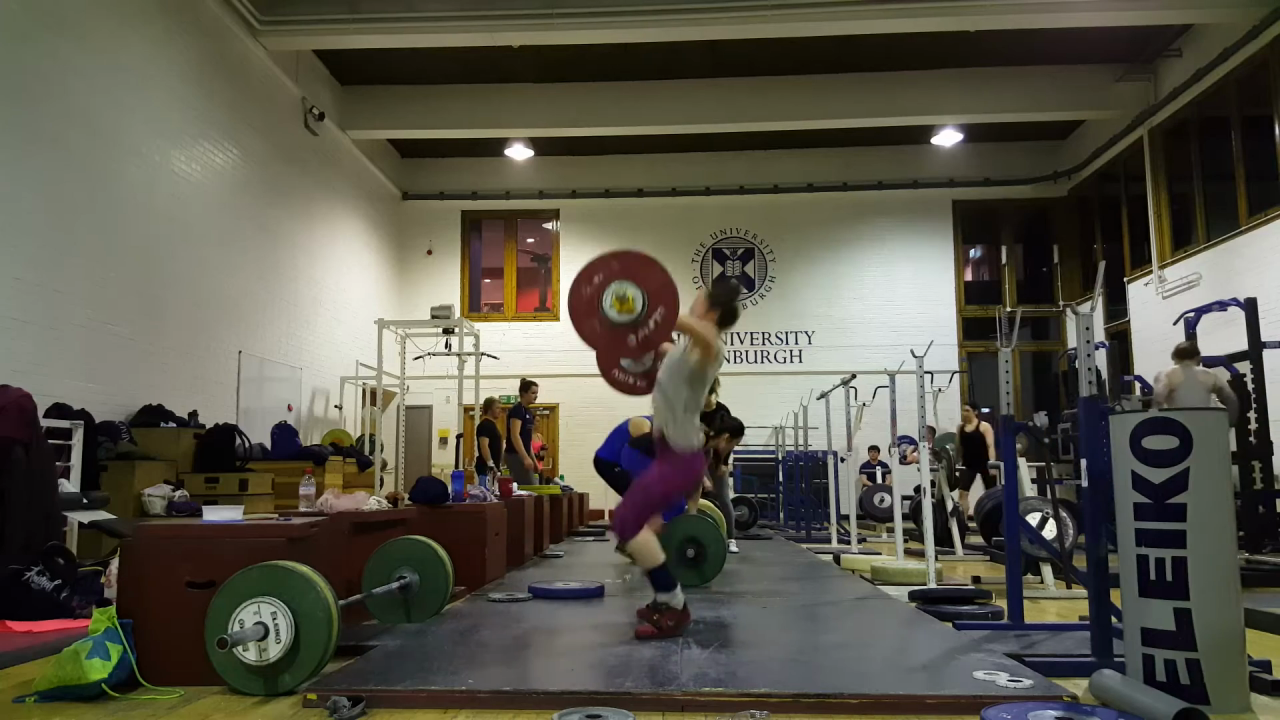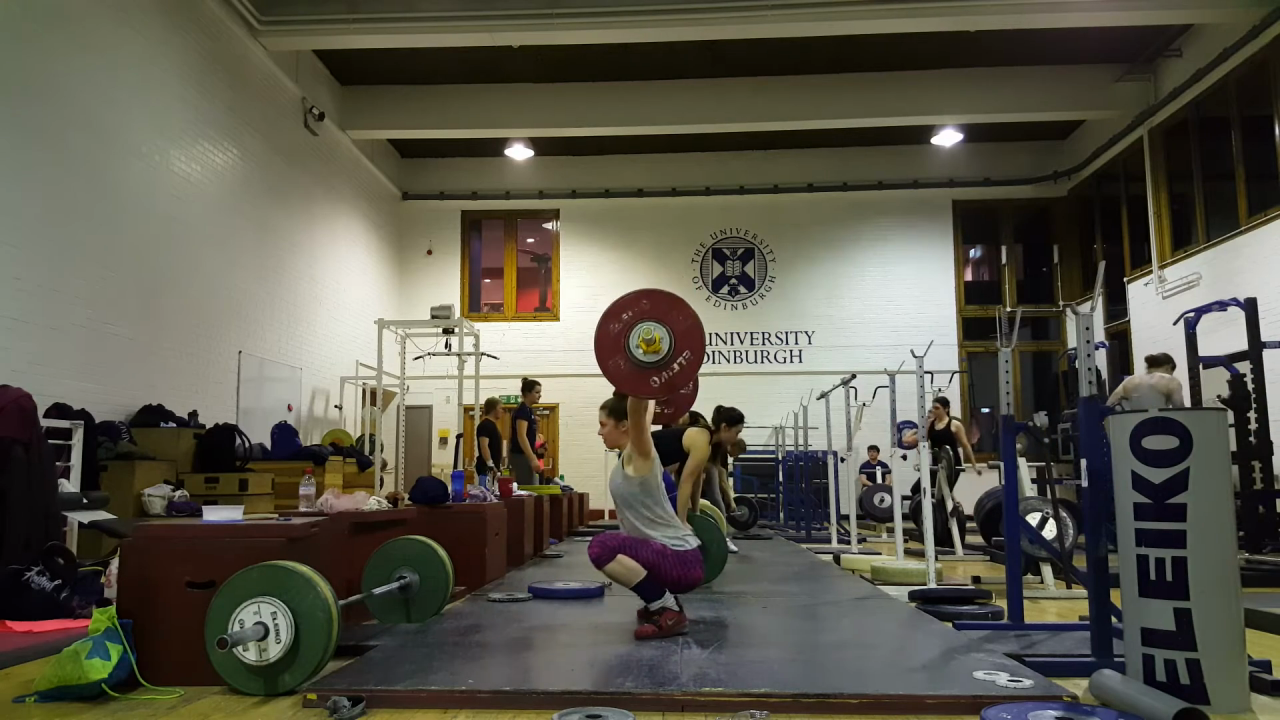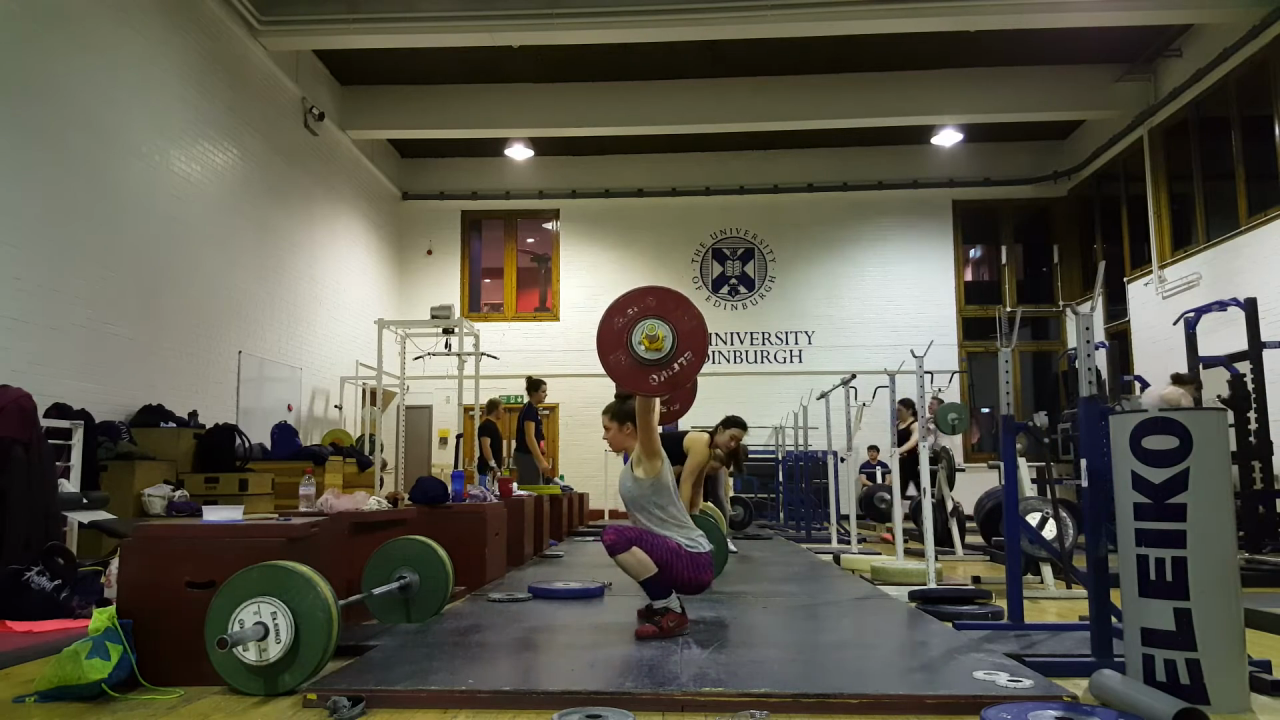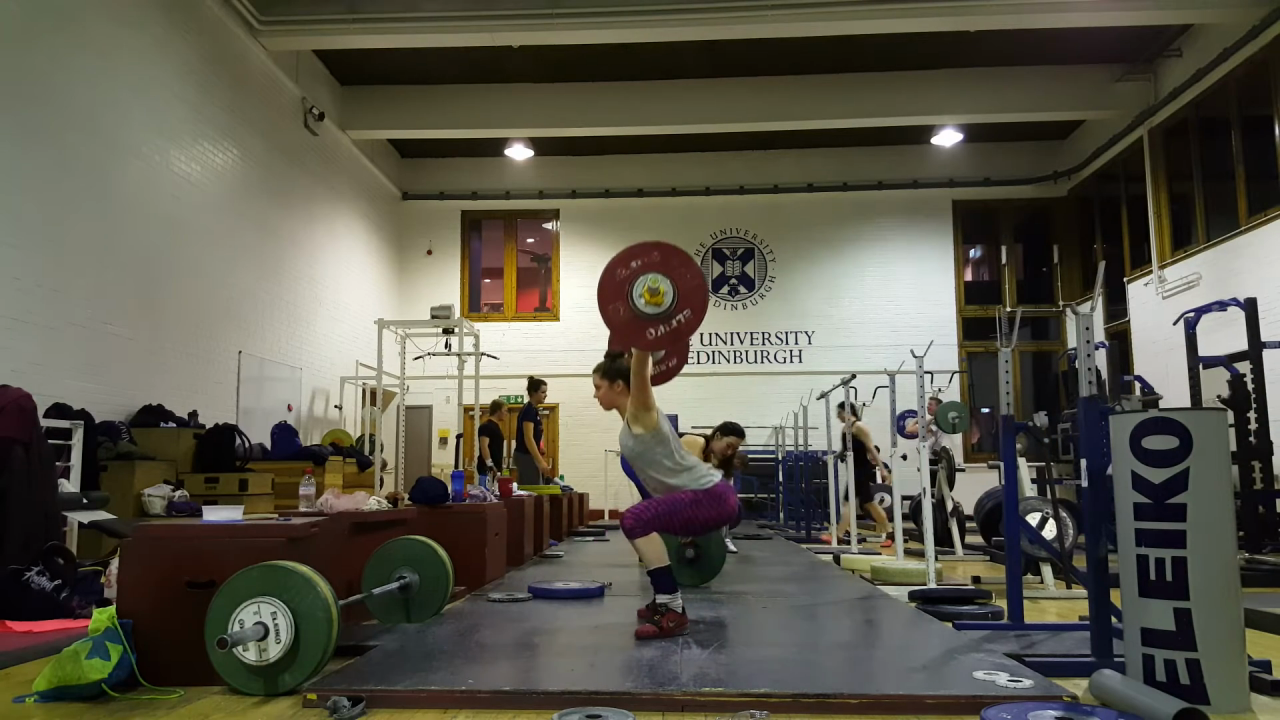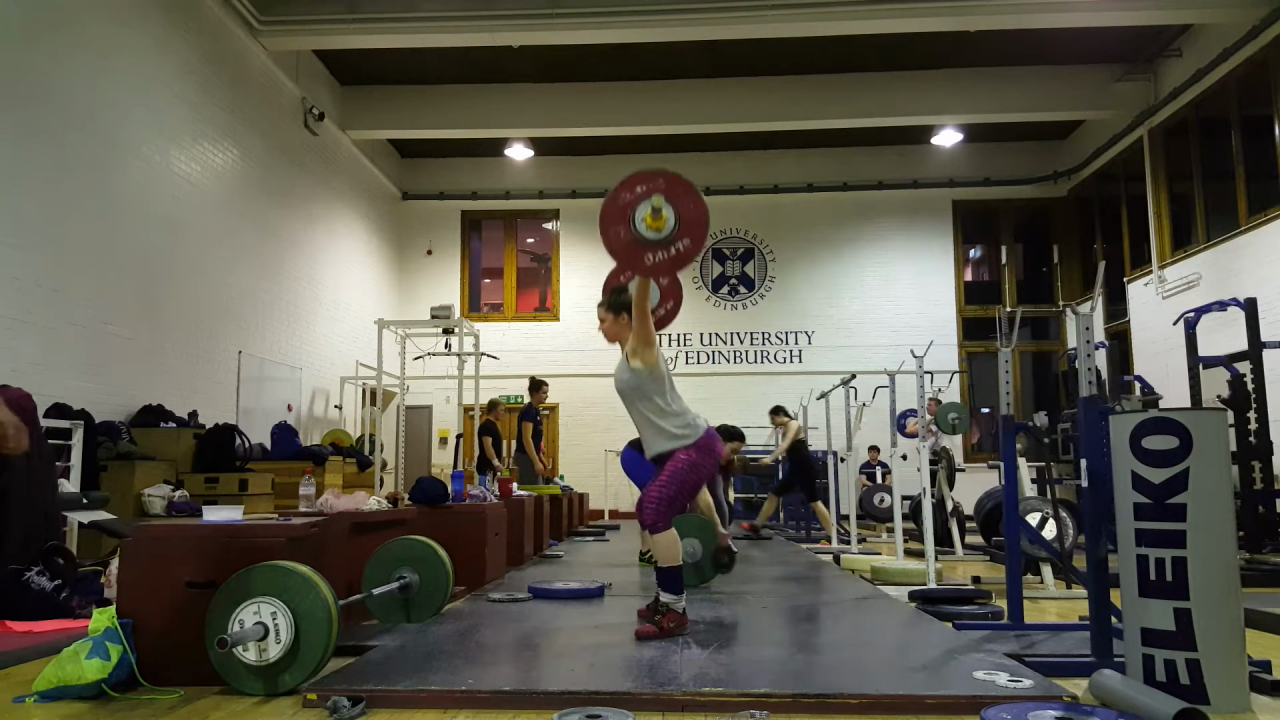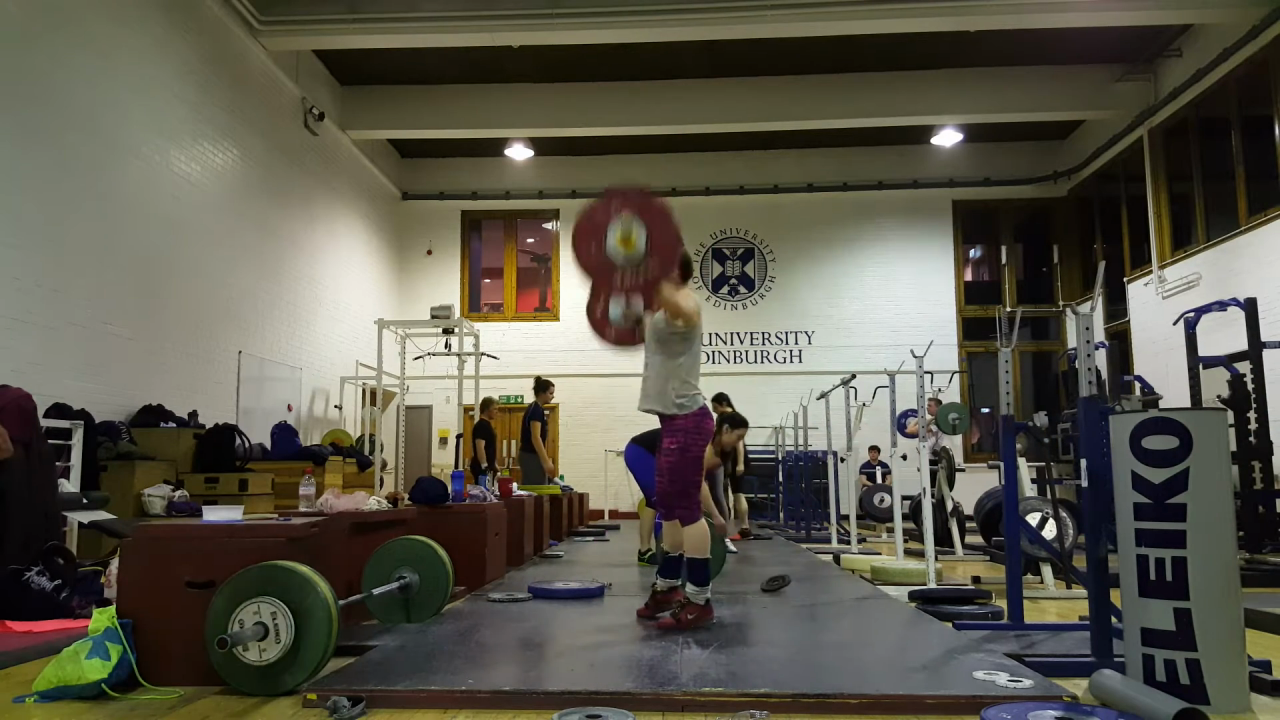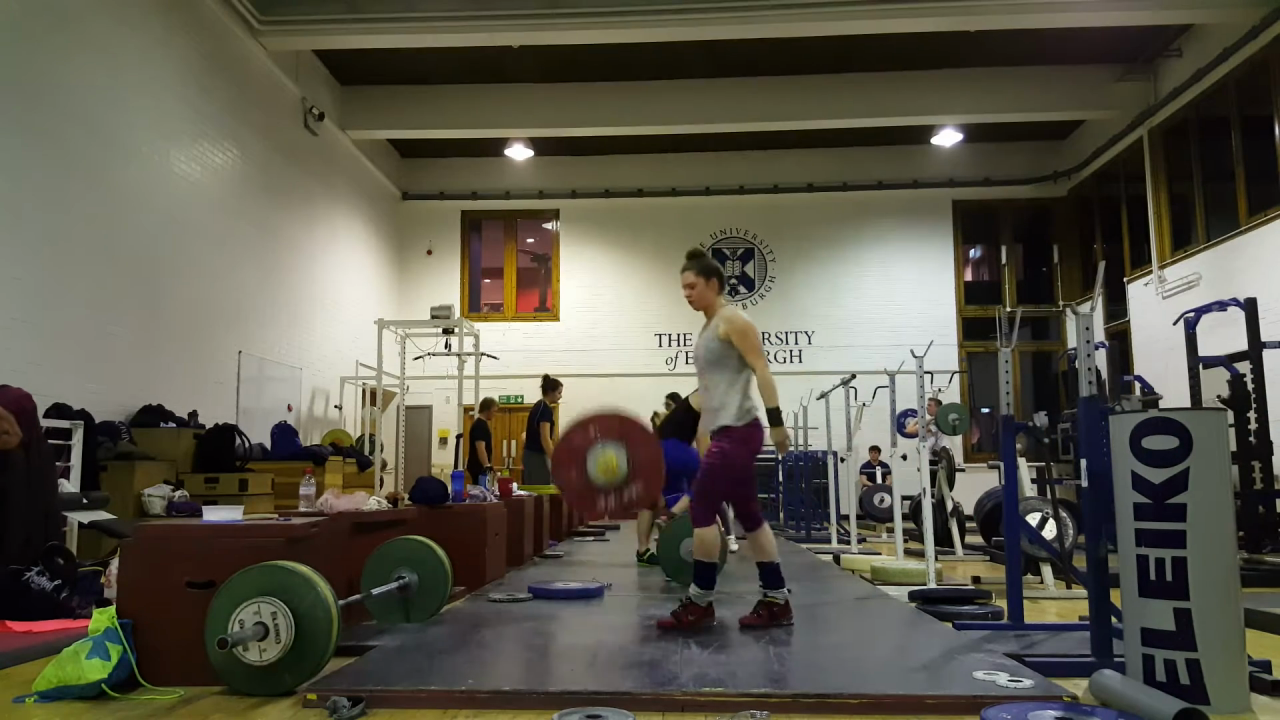
dt=0.5s
person 1, frame 1
left shoulder: (708, 343)
right shoulder: (694, 344)
left elbow: (687, 322)
left hip: (681, 456)
right hip: (672, 452)
left knee: (626, 520)
right knee: (628, 520)
left ankle: (672, 607)
right ankle: (666, 597)
person 1, frame 2
left shoulder: (638, 455)
right shoulder: (632, 457)
left elbow: (638, 412)
right elbow: (645, 410)
left hip: (680, 560)
right hip: (674, 555)
left knee: (601, 548)
right knee: (610, 547)
left ankle: (668, 611)
right ankle: (663, 601)
person 1, frame 3
left shoulder: (646, 457)
right shoulder: (639, 457)
left elbow: (645, 414)
right elbow: (651, 415)
left hip: (691, 562)
right hip: (686, 556)
left knee: (615, 537)
right knee: (622, 539)
left ankle: (671, 613)
right ankle: (666, 602)
person 1, frame 4
left shoulder: (640, 412)
right shoulder: (632, 416)
left elbow: (639, 371)
right elbow: (643, 366)
left hip: (712, 497)
right hip: (705, 497)
left knee: (635, 521)
right knee: (642, 524)
left ankle: (673, 612)
right ankle: (667, 599)
person 1, frame 5
left shoulder: (641, 345)
right shoulder: (631, 349)
left elbow: (642, 300)
right elbow: (639, 303)
left hip: (698, 445)
right hip: (683, 445)
left knee: (656, 512)
right knee: (650, 512)
left ankle: (674, 612)
right ankle: (666, 599)
person 1, frame 6
left shoulder: (685, 302)
right shoulder: (670, 308)
left elbow: (685, 309)
left hip: (686, 418)
right hip: (676, 419)
left knee: (686, 507)
right knee: (669, 505)
left ankle: (698, 602)
right ankle: (667, 588)
person 1, frame 7
left shoulder: (732, 319)
right shoulder: (710, 326)
left elbow: (761, 370)
left wrist: (776, 421)
left hip: (737, 430)
right hip: (726, 431)
left knee: (702, 510)
right knee: (746, 514)
left ankle: (699, 603)
right ankle: (777, 601)
